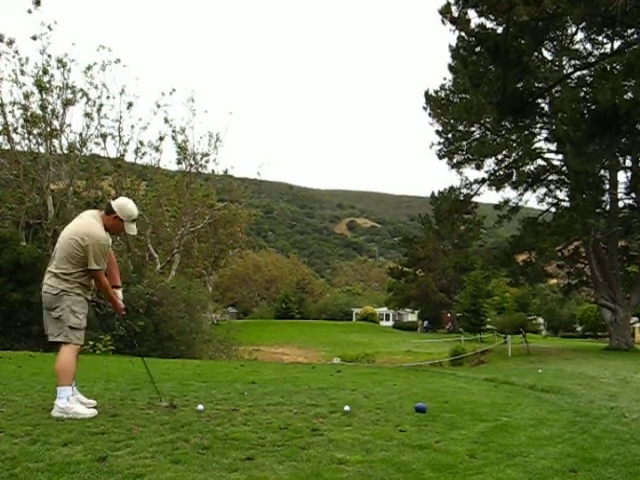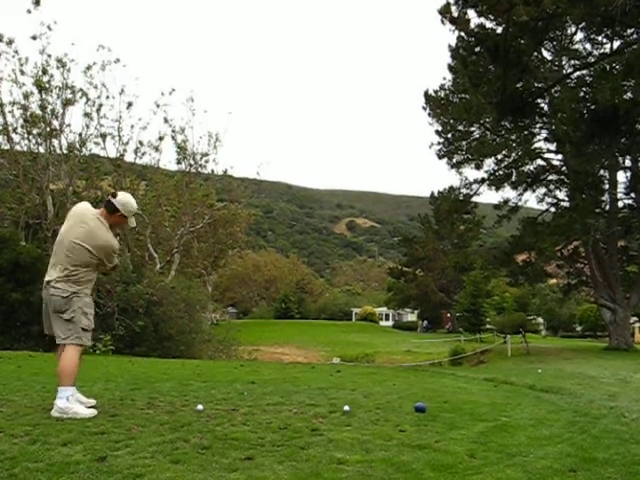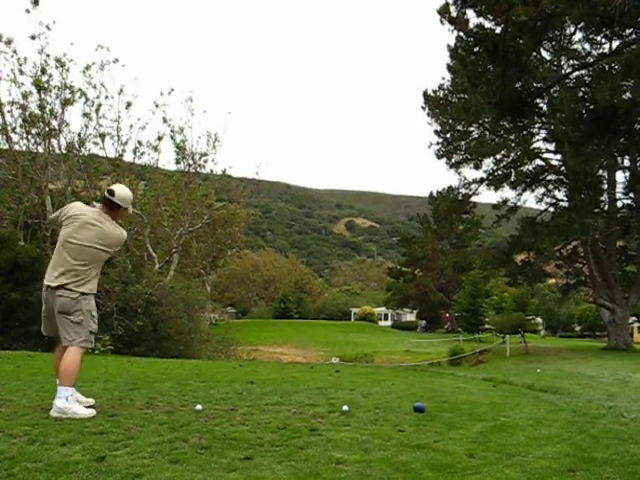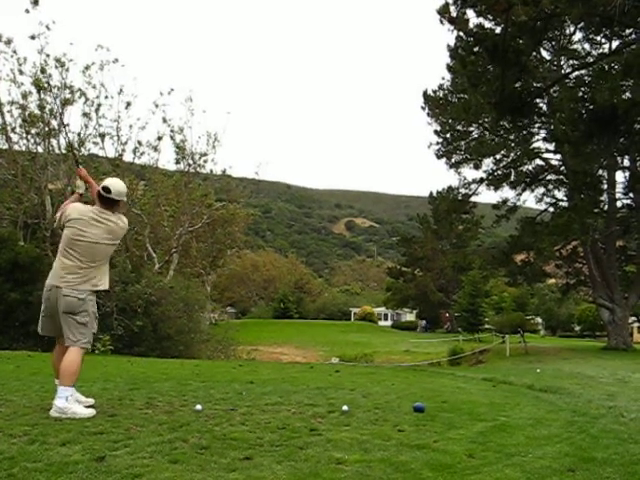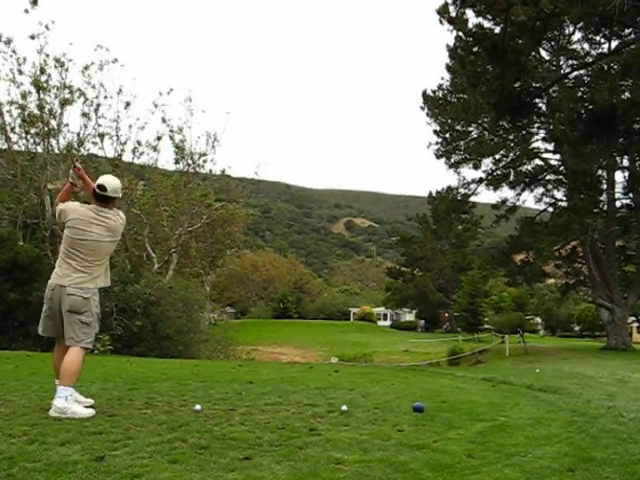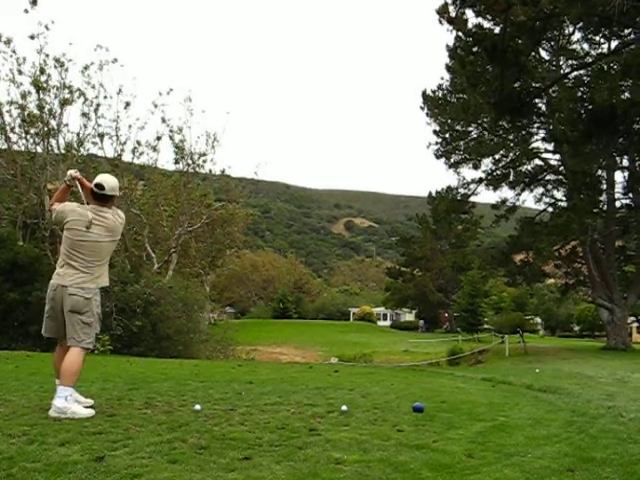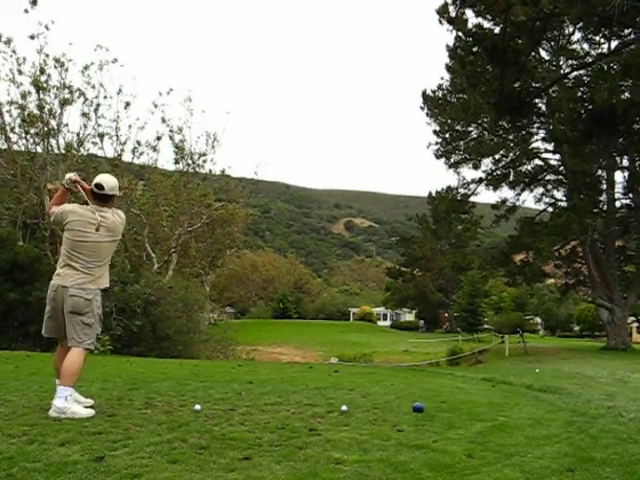
dt=0.1s
person 1, frame 1
left shoulder: (91, 214)
right shoulder: (98, 237)
left elbow: (109, 256)
right elbow: (98, 278)
left wrist: (117, 287)
right wrist: (114, 300)
left hip: (56, 288)
right hip: (65, 293)
left knee: (69, 343)
right knee: (70, 343)
left ankle: (68, 393)
right ankle: (64, 403)
person 1, frame 2
left shoulder: (81, 209)
right shoulder: (108, 242)
right elbow: (108, 268)
right wrist: (108, 262)
left hip: (54, 287)
right hip: (72, 294)
left knee: (66, 343)
right knee: (74, 344)
left ankle: (67, 392)
right ankle: (64, 403)
person 1, frame 3
left shoulder: (76, 210)
right shoulder: (118, 235)
left elbow: (55, 217)
right wrist: (100, 208)
left hip: (52, 287)
right hip: (76, 294)
left knee: (64, 342)
right knee: (77, 345)
left ankle: (66, 393)
right ankle: (62, 403)
person 1, frame 4
left shoulder: (75, 212)
right shoulder: (120, 224)
left elbow: (59, 217)
right elbow: (107, 207)
left wrist: (78, 191)
right wrist: (89, 181)
left hip: (54, 287)
right hip: (79, 293)
left knee: (62, 341)
right knee: (77, 344)
left ankle: (65, 391)
right ankle: (62, 402)
person 1, frame 5
left shoulder: (74, 211)
right shoulder: (118, 220)
left elbow: (58, 206)
right elbow: (107, 206)
left wrist: (72, 182)
right wrist: (84, 177)
left hip: (57, 286)
right hip: (82, 292)
left knee: (62, 341)
right knee: (78, 345)
left ankle: (65, 392)
right ankle: (62, 402)
person 1, frame 6
left shoulder: (73, 212)
right shoulder: (117, 220)
left elbow: (53, 207)
right elbow: (104, 204)
left wrist: (67, 183)
right wrist: (82, 181)
left hip: (59, 286)
right hip: (84, 292)
left knee: (64, 342)
right knee: (79, 345)
left ankle: (65, 392)
right ankle: (62, 402)
person 1, frame 7
left shoulder: (73, 212)
right shoulder: (118, 220)
left elbow: (52, 209)
right elbow: (105, 207)
left wrist: (66, 186)
right wrist: (84, 186)
left hip: (59, 286)
right hip: (84, 292)
left knee: (64, 342)
right knee: (79, 345)
left ankle: (65, 393)
right ankle: (62, 402)
